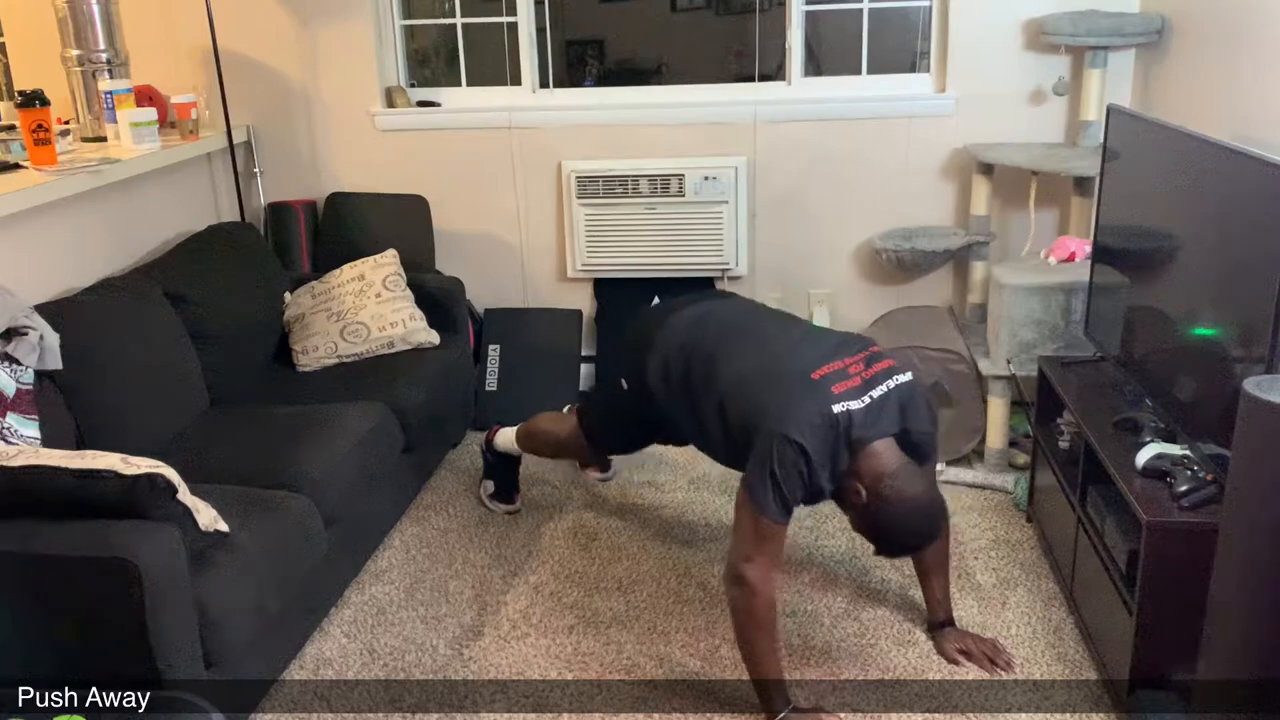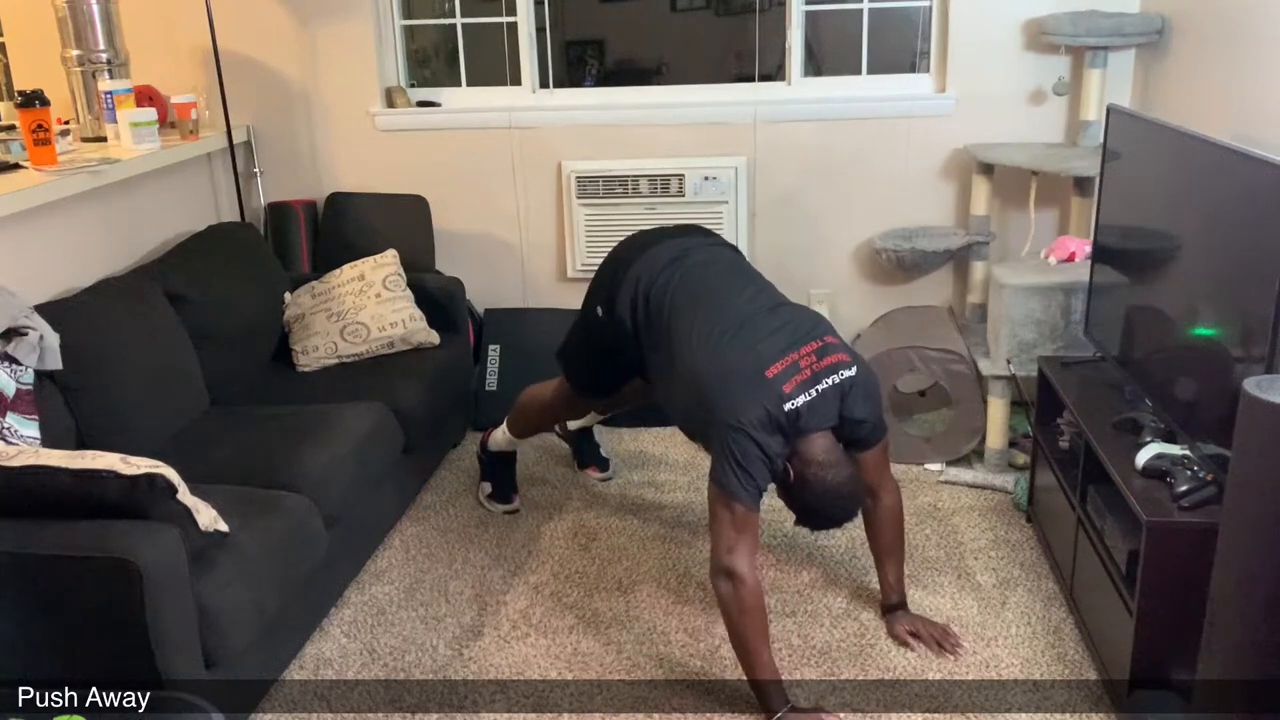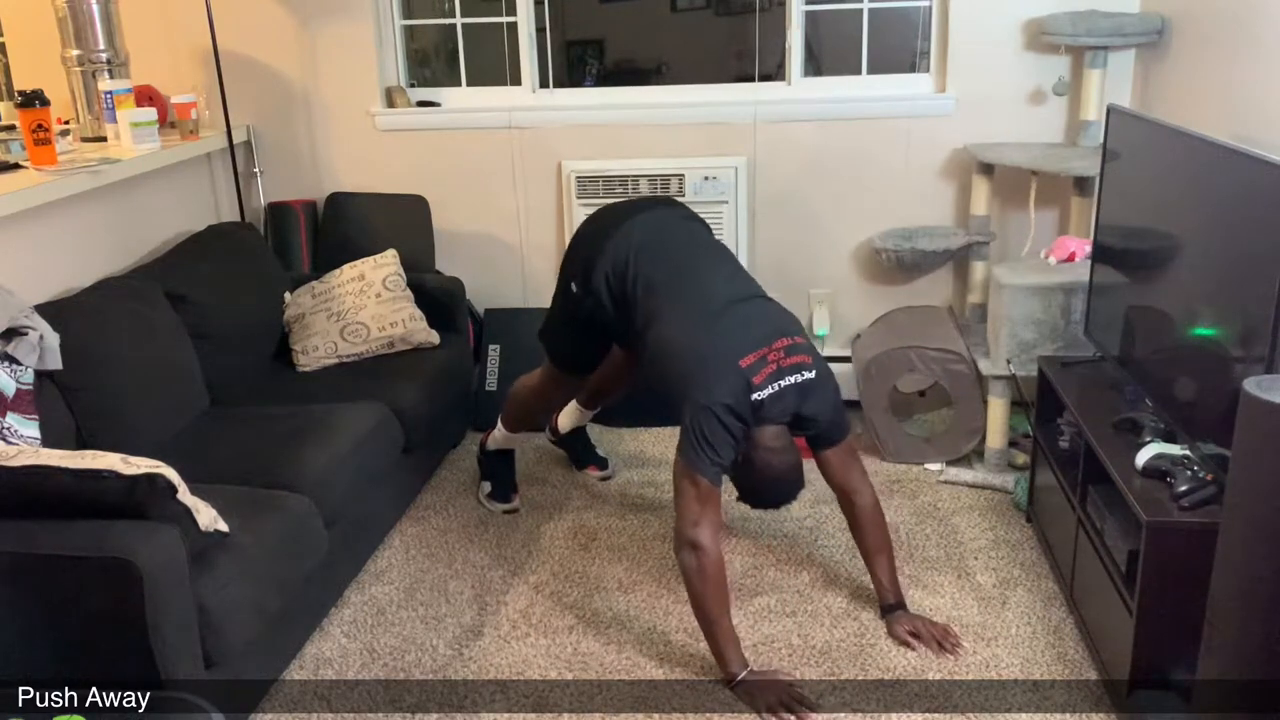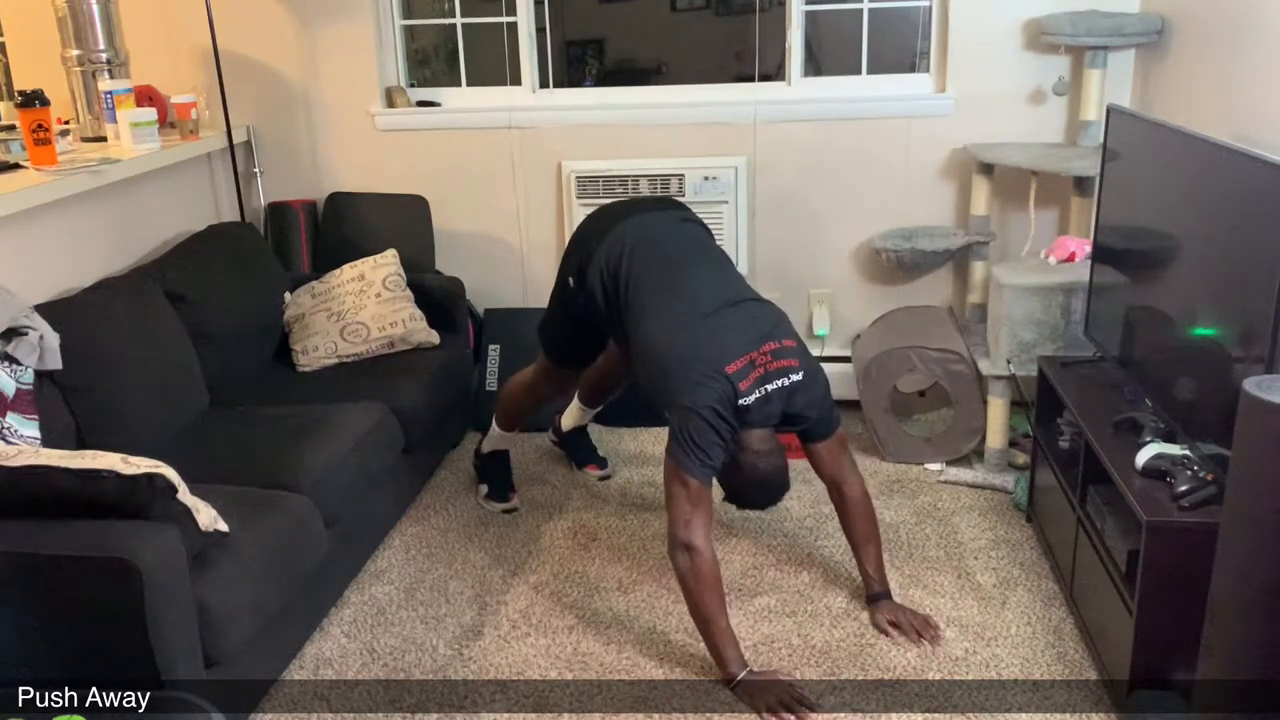
dt=0.7s
person 1, frame 1
left shoulder: (910, 403)
right shoulder: (799, 442)
left elbow: (929, 511)
right elbow: (749, 576)
left wrist: (942, 623)
left hip: (720, 324)
right hip: (667, 347)
right knee: (588, 436)
left ankle: (597, 412)
right ankle: (504, 444)
person 1, frame 2
left shoulder: (856, 384)
right shoulder: (750, 425)
left elbow: (882, 492)
right elbow: (733, 569)
left wrist: (896, 606)
left hip: (702, 254)
right hip: (637, 277)
left knee: (648, 380)
right knee: (575, 393)
left ankle: (578, 426)
right ankle: (498, 445)
person 1, frame 3
left shoulder: (811, 382)
right shoulder: (716, 405)
left elbow: (856, 489)
right elbow: (696, 543)
left wrist: (894, 607)
right wrist: (738, 675)
left hip: (673, 228)
right hip: (610, 249)
left knee: (627, 360)
right knee: (561, 376)
left ankle: (569, 427)
right ankle: (497, 447)
person 1, frame 4
left shoulder: (802, 379)
right shoulder: (704, 406)
left elbow: (846, 481)
right elbow: (689, 544)
left wrist: (879, 595)
right wrist: (739, 675)
left hip: (672, 226)
right hip: (606, 247)
left knee: (625, 356)
right knee: (556, 372)
left ankle: (572, 426)
right ankle: (493, 447)
